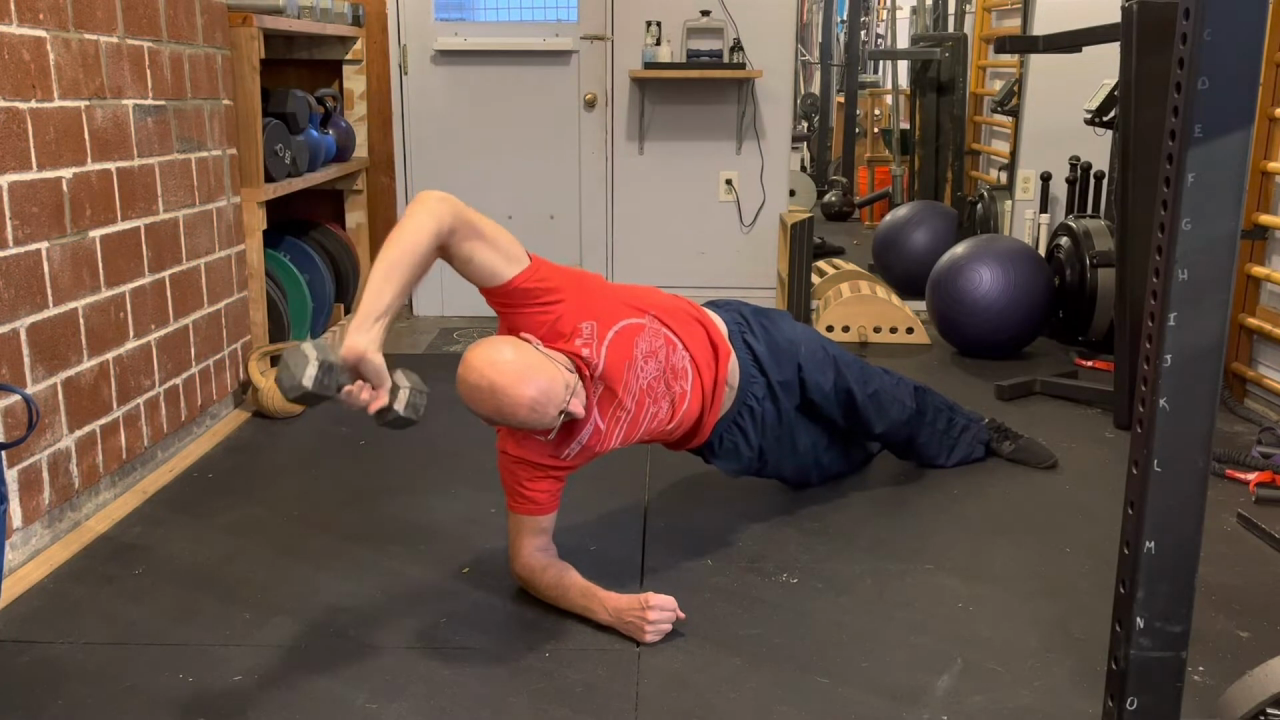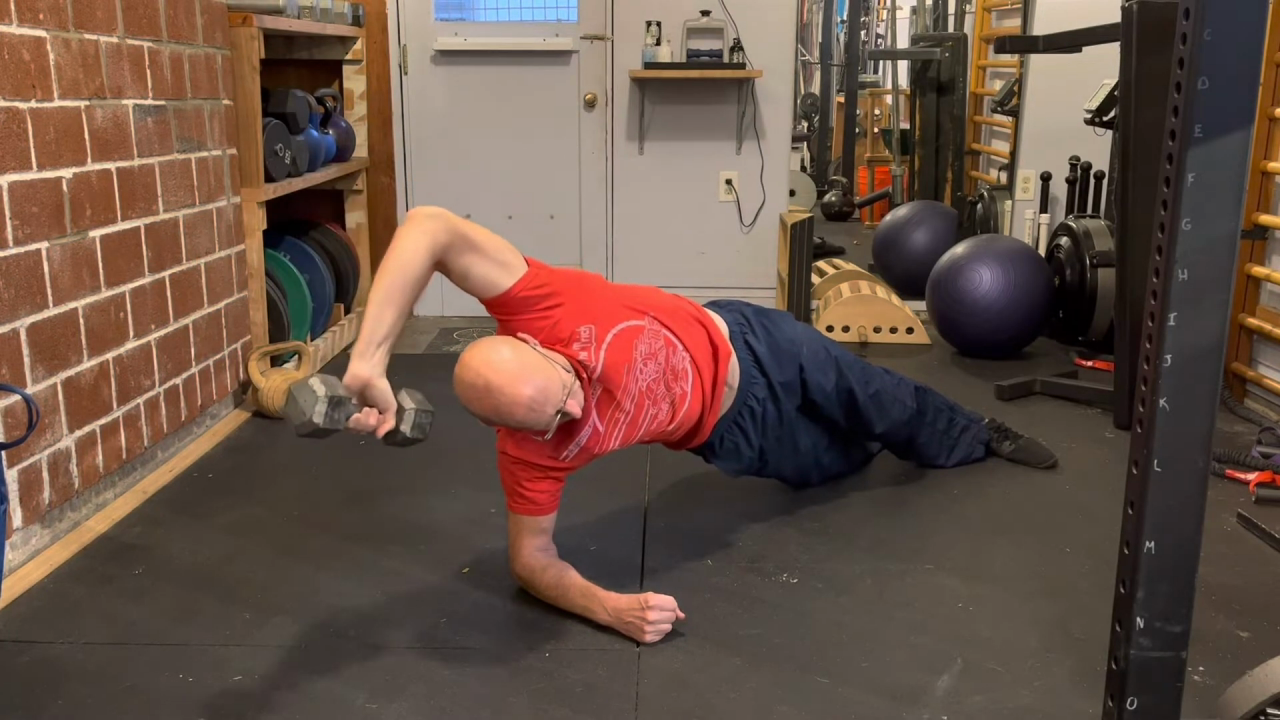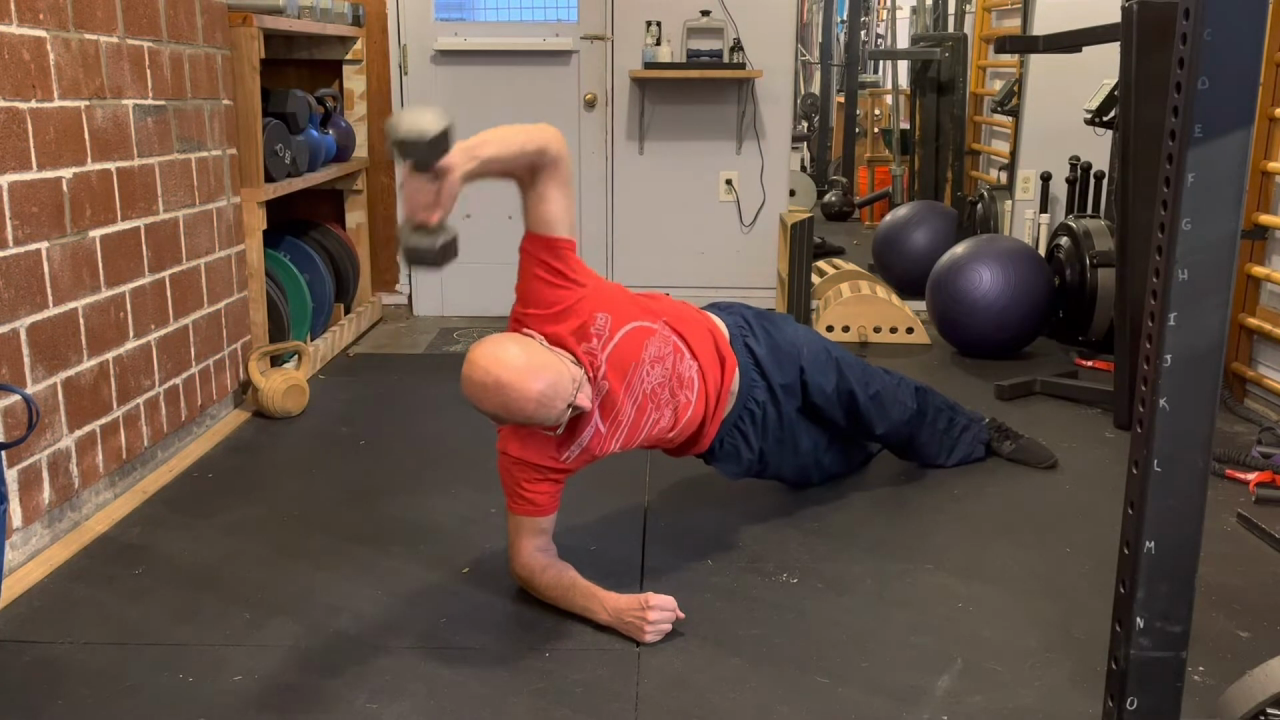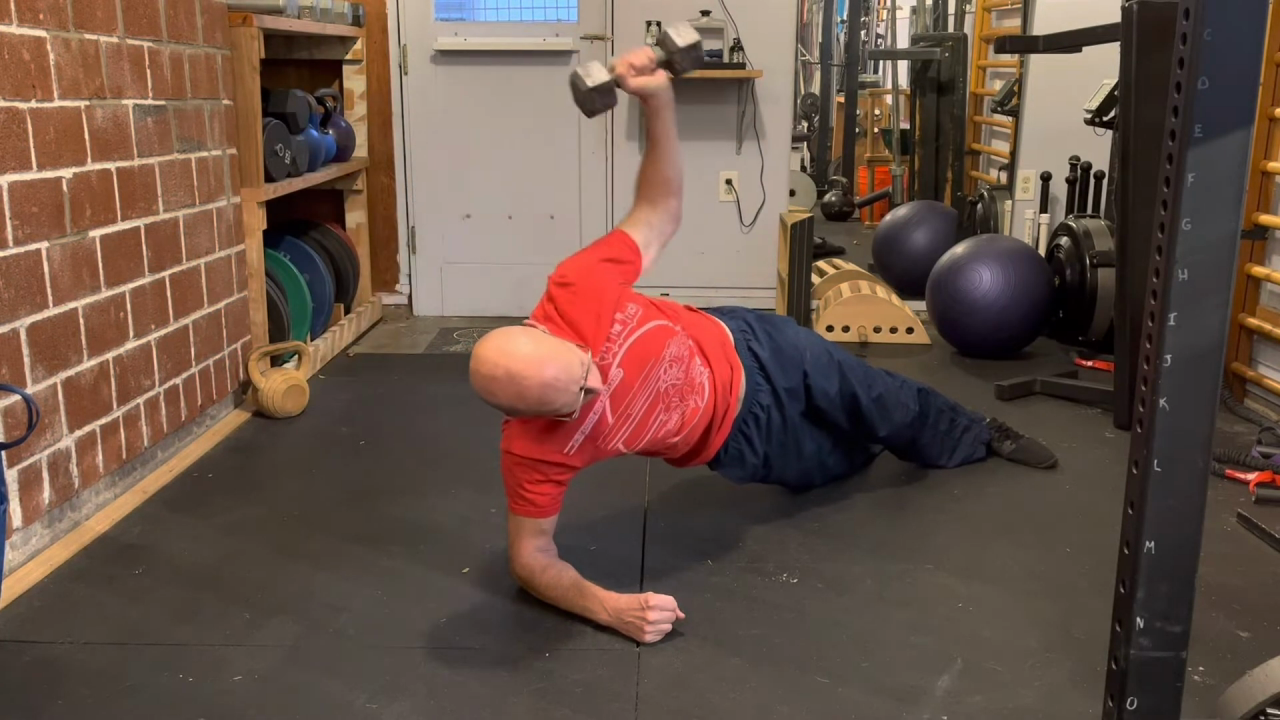
dt=0.5s
person 1, frame 1
left shoulder: (538, 307)
right shoulder: (531, 447)
left elbow: (439, 212)
right elbow: (531, 558)
left wrist: (368, 327)
right wrist: (611, 608)
left hip: (742, 345)
right hip: (732, 433)
left knee: (889, 407)
right knee: (835, 461)
left ankle: (978, 435)
right ankle: (923, 444)
person 1, frame 2
left shoulder: (536, 309)
right shoulder: (530, 450)
left elbow: (431, 225)
right elbow: (531, 560)
left wrist: (371, 351)
right wrist: (611, 609)
left hip: (742, 345)
right hip: (729, 433)
left knee: (885, 405)
right knee: (835, 462)
left ankle: (979, 435)
right ankle: (926, 447)
person 1, frame 3
left shoulder: (551, 308)
right shoulder: (529, 450)
left elbow: (547, 149)
right elbow: (530, 558)
left wrist: (456, 161)
right wrist: (609, 608)
left hip: (743, 349)
right hip: (733, 437)
left knee: (890, 408)
right knee: (842, 460)
left ankle: (981, 436)
person 1, frame 4
left shoulder: (575, 295)
right shoulder: (534, 448)
left elbow: (659, 214)
right elbow: (531, 557)
left wrist: (657, 101)
right wrist: (608, 607)
left hip: (749, 350)
right hip: (738, 442)
left knee: (895, 409)
right knee: (842, 460)
left ankle: (981, 434)
